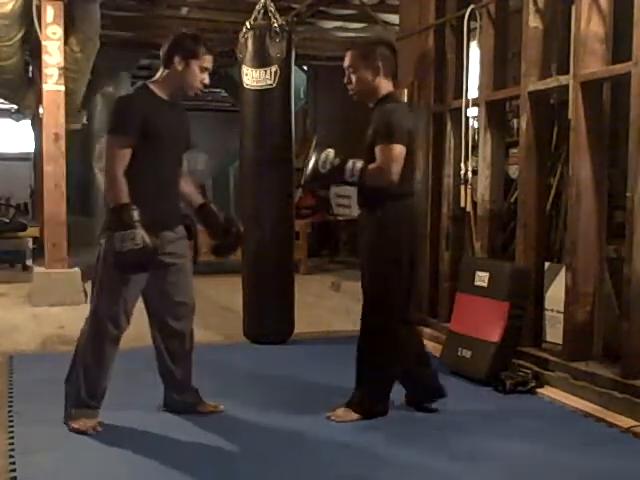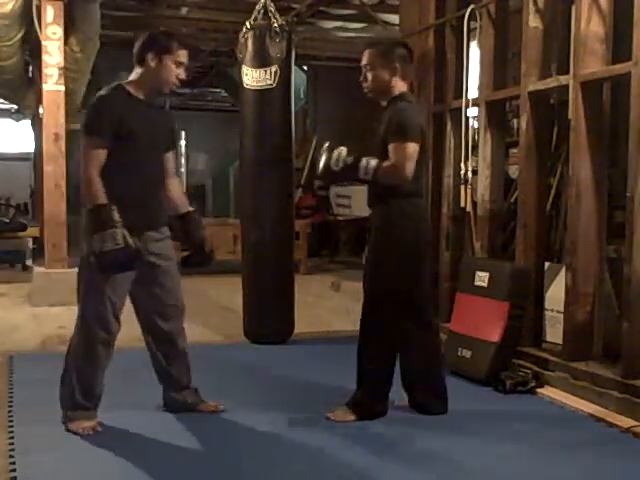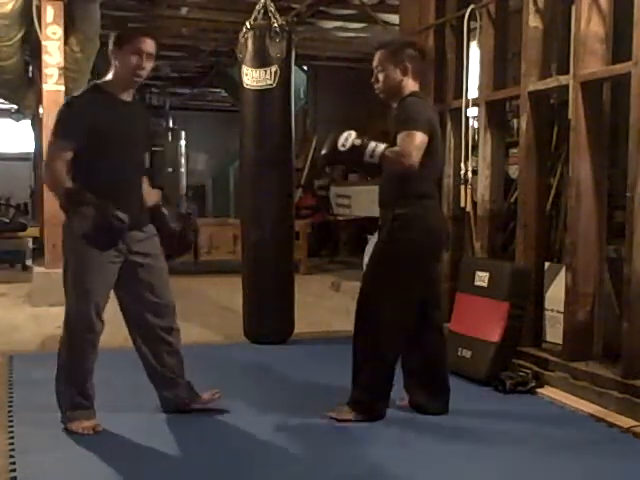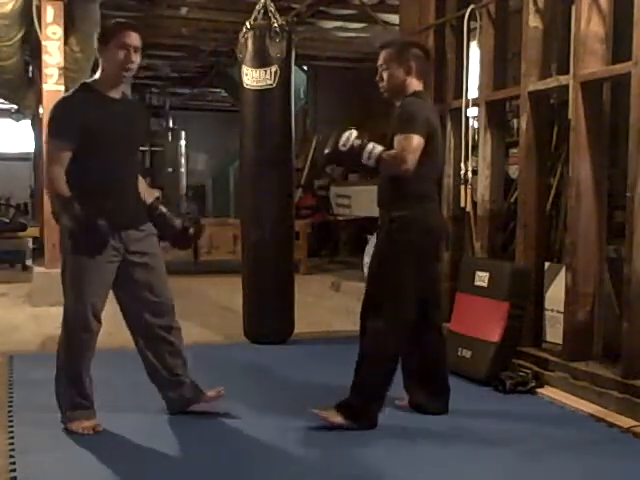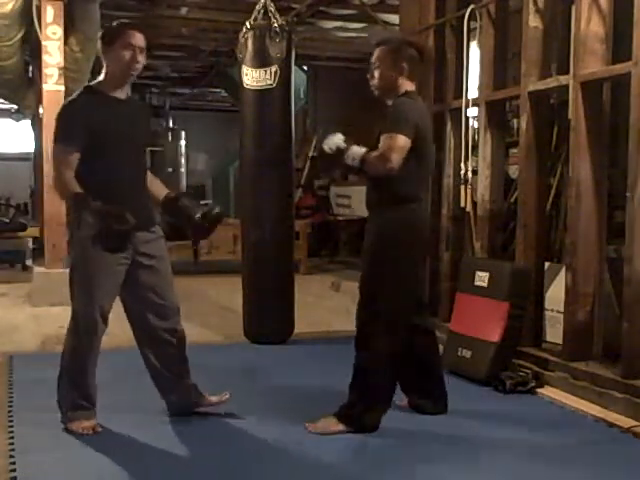
dt=0.2s
person 1, frame 1
left shoulder: (178, 115)
right shoulder: (133, 105)
right elbow: (115, 172)
left wrist: (208, 213)
right wrist: (128, 226)
left hip: (171, 232)
right hip: (131, 231)
left knee: (178, 315)
right knee: (108, 319)
left ankle: (181, 394)
right ankle: (82, 406)
person 1, frame 2
left shoulder: (161, 117)
right shoulder: (109, 106)
right elbow: (90, 173)
left wrist: (189, 223)
right wrist: (107, 225)
left hip: (155, 233)
right hip: (114, 233)
left knee: (168, 315)
right knee: (98, 322)
left ankle: (180, 394)
right ankle: (79, 407)
person 1, frame 3
left shoulder: (140, 115)
right shoulder: (82, 106)
right elbow: (53, 169)
left wrist: (161, 216)
right wrist: (81, 204)
left hip: (139, 231)
right hip: (93, 232)
left knee: (158, 314)
right knee: (84, 321)
left ankle: (177, 392)
right ankle: (77, 407)
person 1, frame 4
left shoulder: (135, 111)
right shoulder: (73, 106)
right elbow: (54, 171)
left wrist: (160, 211)
right wrist: (70, 211)
left hip: (137, 230)
right hip: (91, 233)
left knee: (157, 313)
right knee: (82, 321)
left ankle: (181, 392)
right ankle: (77, 408)
person 1, frame 5
left shoulder: (139, 111)
right shoulder: (79, 108)
right elbow: (63, 175)
left wrist: (178, 205)
right wrist: (89, 211)
left hip: (145, 231)
right hip: (101, 233)
left knee: (163, 316)
right knee: (88, 322)
left ankle: (183, 395)
right ankle: (77, 408)
person 2, frame 1
left shoulder: (391, 114)
right shoulder: (385, 112)
left elbow: (388, 172)
left wrist: (340, 168)
right wrist: (342, 169)
left hip: (389, 221)
right hip: (385, 220)
left knee: (380, 312)
right knee: (392, 310)
left ankle: (369, 399)
right ankle: (423, 385)
person 2, frame 2
left shoulder: (402, 112)
right shoulder: (399, 111)
left elbow: (401, 169)
left wrist: (353, 166)
right wrist: (353, 164)
left hip: (398, 221)
right hip: (404, 221)
left knee: (381, 312)
right knee: (413, 313)
left ankle: (369, 401)
right ankle: (429, 395)
person 2, frame 3
left shoulder: (412, 109)
right shoulder: (415, 109)
left elbow: (407, 158)
left wrist: (361, 149)
right wrist: (363, 152)
left hip: (409, 221)
right hip: (421, 221)
left knee: (377, 309)
right knee: (421, 313)
left ankle: (368, 401)
right ankle: (429, 395)
person 2, frame 4
left shoulder: (412, 109)
right shoulder: (420, 109)
left elbow: (403, 161)
left wrist: (361, 150)
right wrist: (362, 152)
left hip: (408, 222)
right hip: (421, 220)
left knee: (383, 315)
right knee: (422, 313)
left ankle: (359, 407)
right ankle: (429, 395)
person 2, frame 5
left shoulder: (402, 109)
right shoulder: (412, 109)
left elbow: (387, 162)
left wrist: (346, 150)
right wrist: (353, 155)
left hip: (395, 224)
right hip: (408, 221)
left knee: (379, 319)
right knee: (411, 314)
left ankle: (360, 413)
right ankle: (428, 396)
